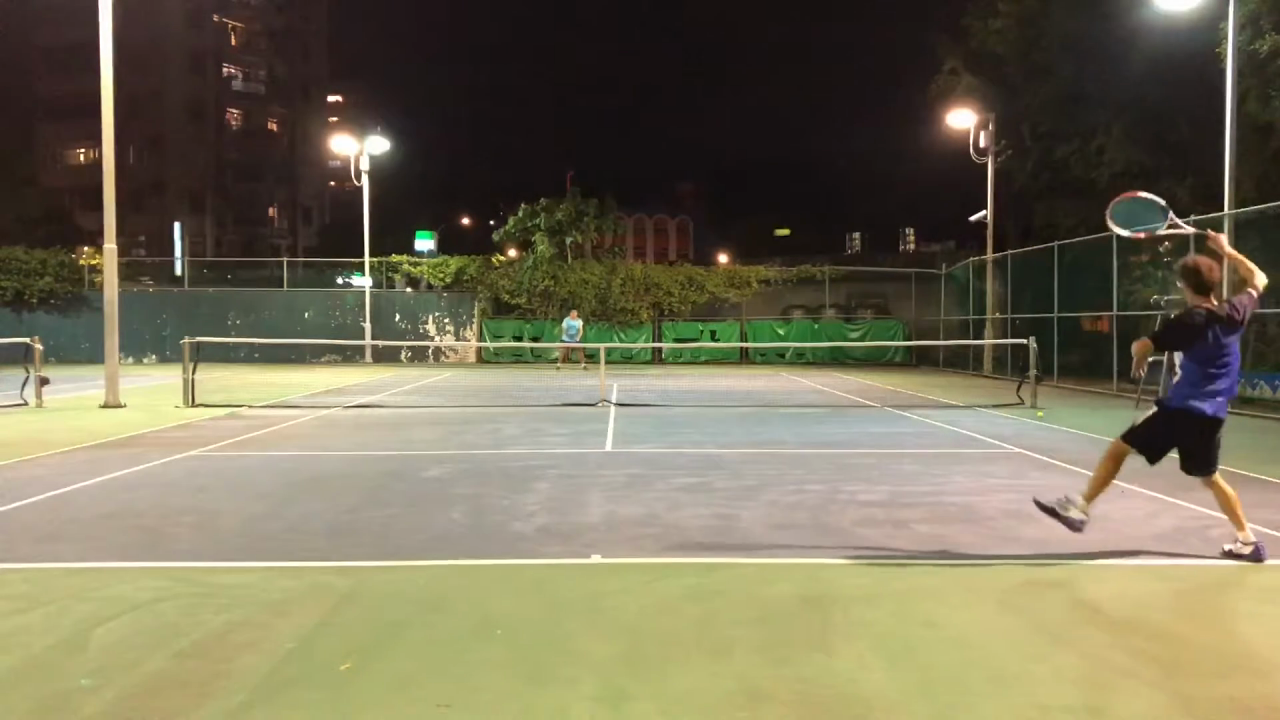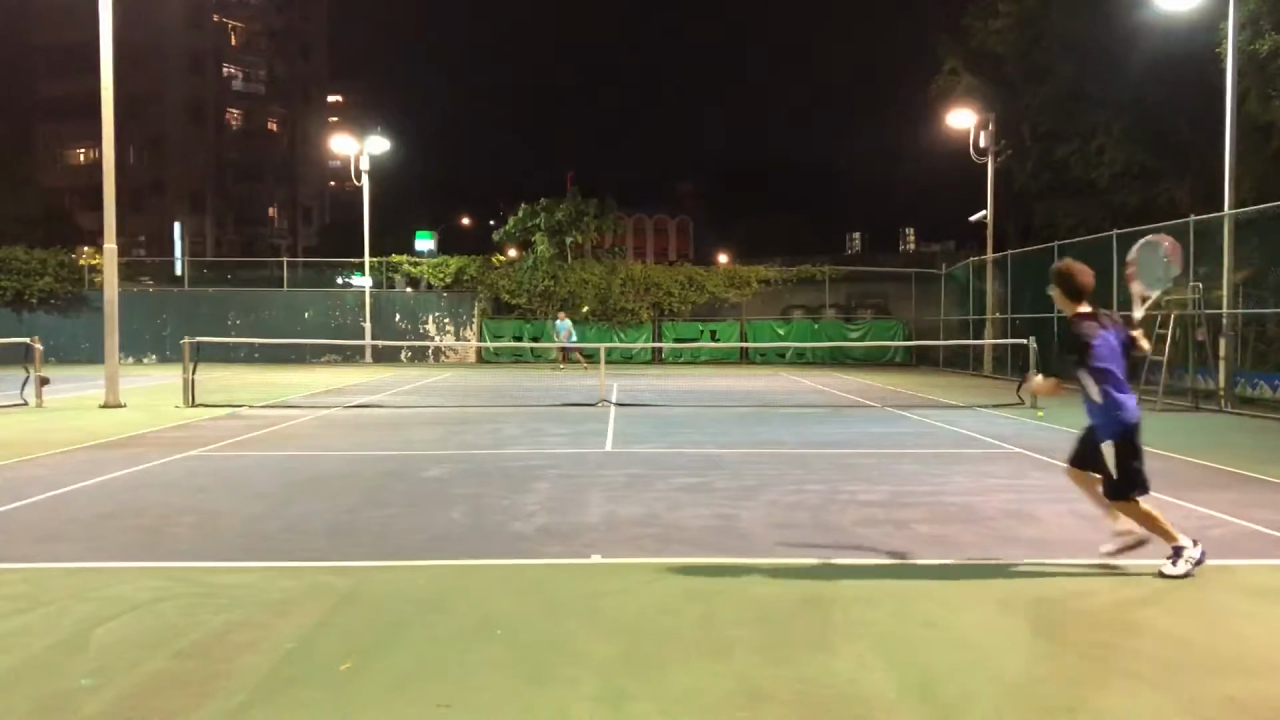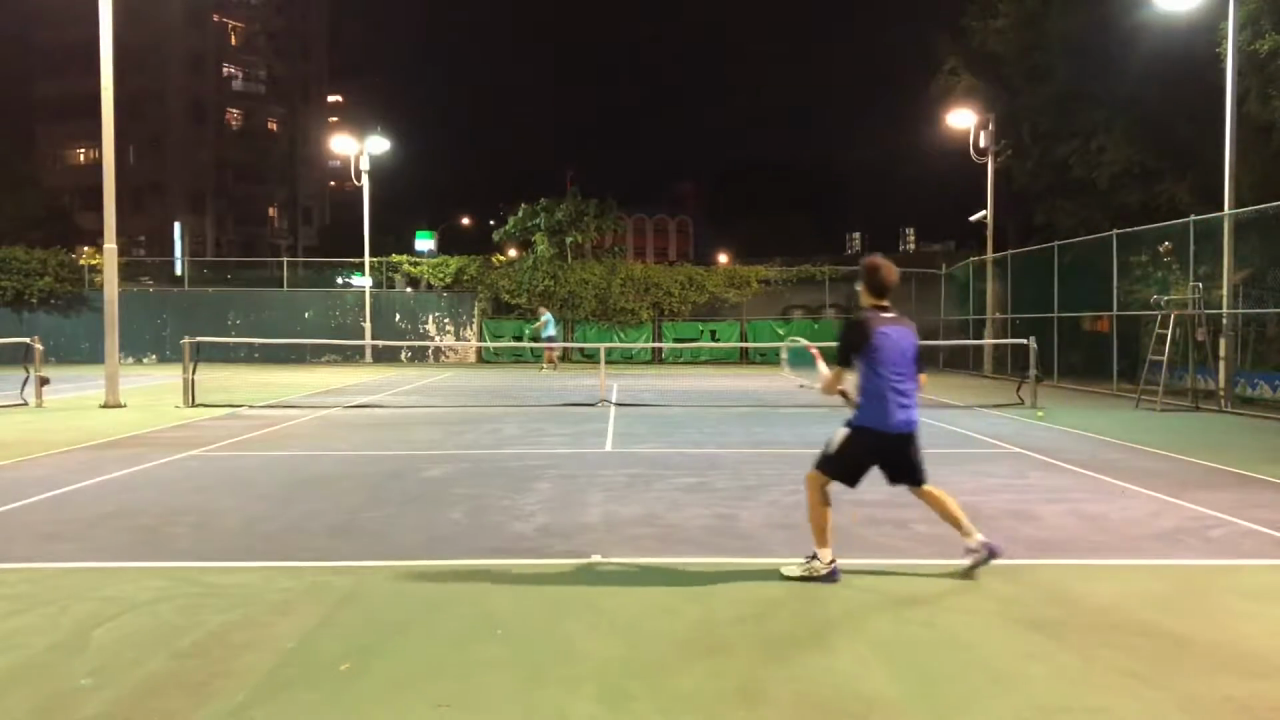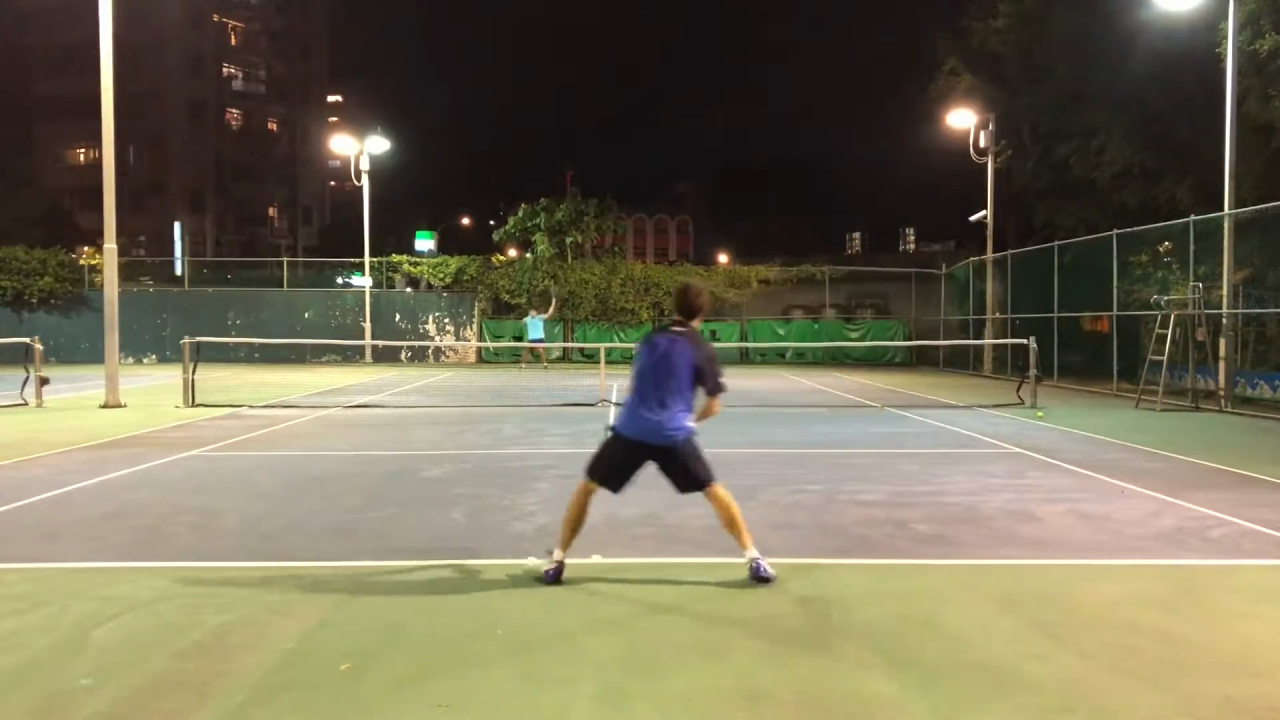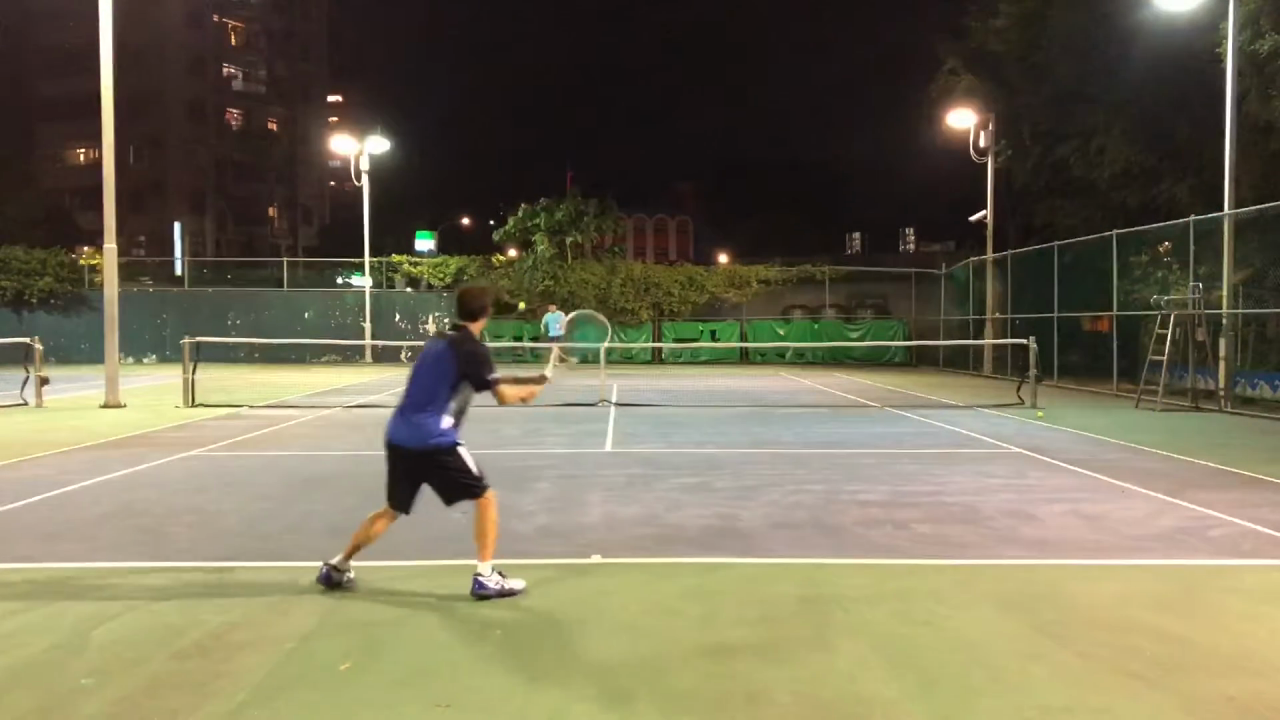
dt=0.5s
person 1, frame 1
left shoulder: (1187, 322)
right shoulder: (1236, 315)
left elbow: (1141, 347)
right elbow: (1259, 281)
left wrist: (1140, 359)
right wrist: (1226, 249)
left hip: (1181, 408)
right hip: (1212, 414)
left knee: (1118, 449)
right knee: (1210, 477)
left ankle: (1079, 509)
right ankle: (1248, 541)
person 1, frame 2
left shoulder: (1075, 333)
right shoulder: (1110, 321)
left elbow: (1056, 385)
right elbow: (1143, 348)
left wrist: (1038, 384)
right wrist: (1135, 335)
left hip: (1114, 423)
right hip: (1117, 416)
left knee: (1122, 497)
right knee: (1079, 471)
left ankle: (1185, 547)
right ankle: (1126, 529)
person 1, frame 3
left shoulder: (859, 323)
right shoulder: (908, 328)
left elbow: (835, 379)
right elbow: (919, 381)
left wrist: (830, 385)
left hip: (871, 423)
right hip: (905, 423)
left knee: (816, 480)
right knee: (919, 486)
left ankle: (823, 559)
right ankle: (976, 543)
person 1, frame 4
left shoulder: (651, 339)
right shoulder: (702, 350)
right elbow: (712, 408)
right wrist: (691, 417)
left hip: (630, 430)
right hip: (672, 435)
left knee: (587, 488)
right knee: (714, 492)
left ankle: (558, 561)
right ankle: (752, 557)
person 1, frame 5
left shoulder: (440, 341)
right shoulder: (472, 349)
left elbow: (481, 380)
right elbow: (503, 395)
left wrist: (527, 380)
right wrist: (529, 391)
left hip: (398, 436)
right hip: (433, 440)
left knee: (392, 510)
right knee: (486, 500)
left ankle: (336, 566)
right ankle: (485, 576)
